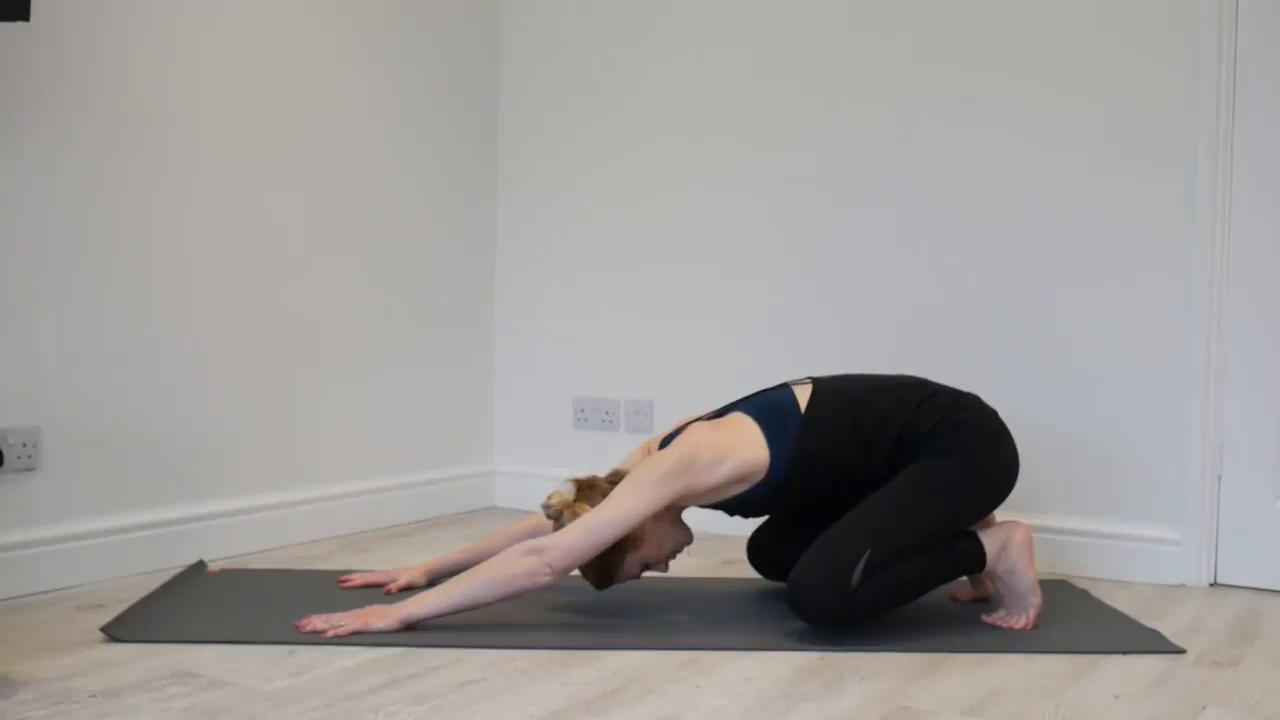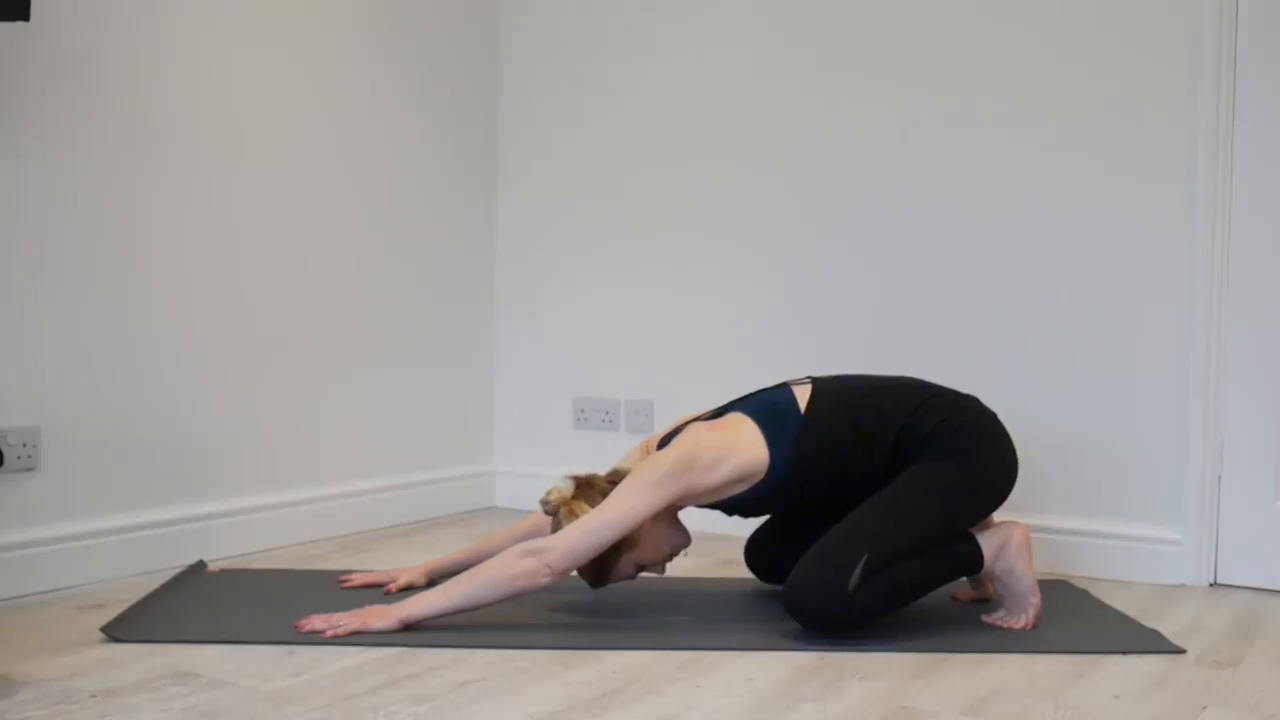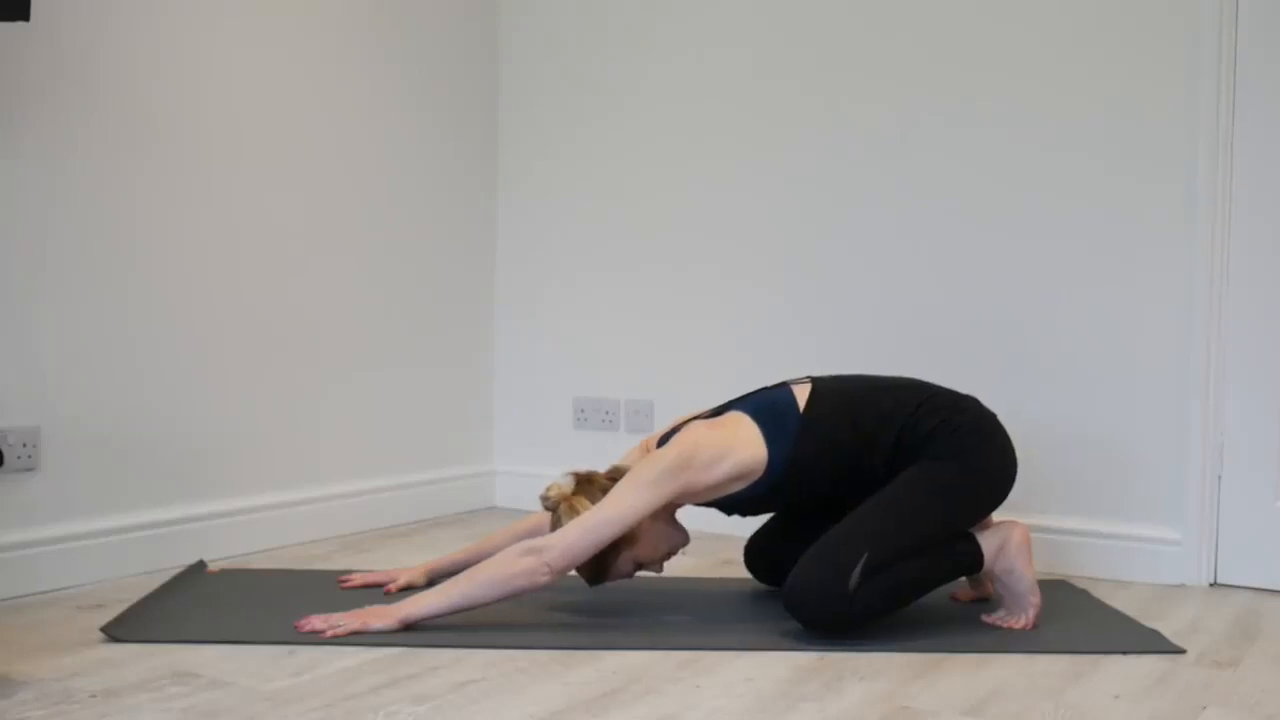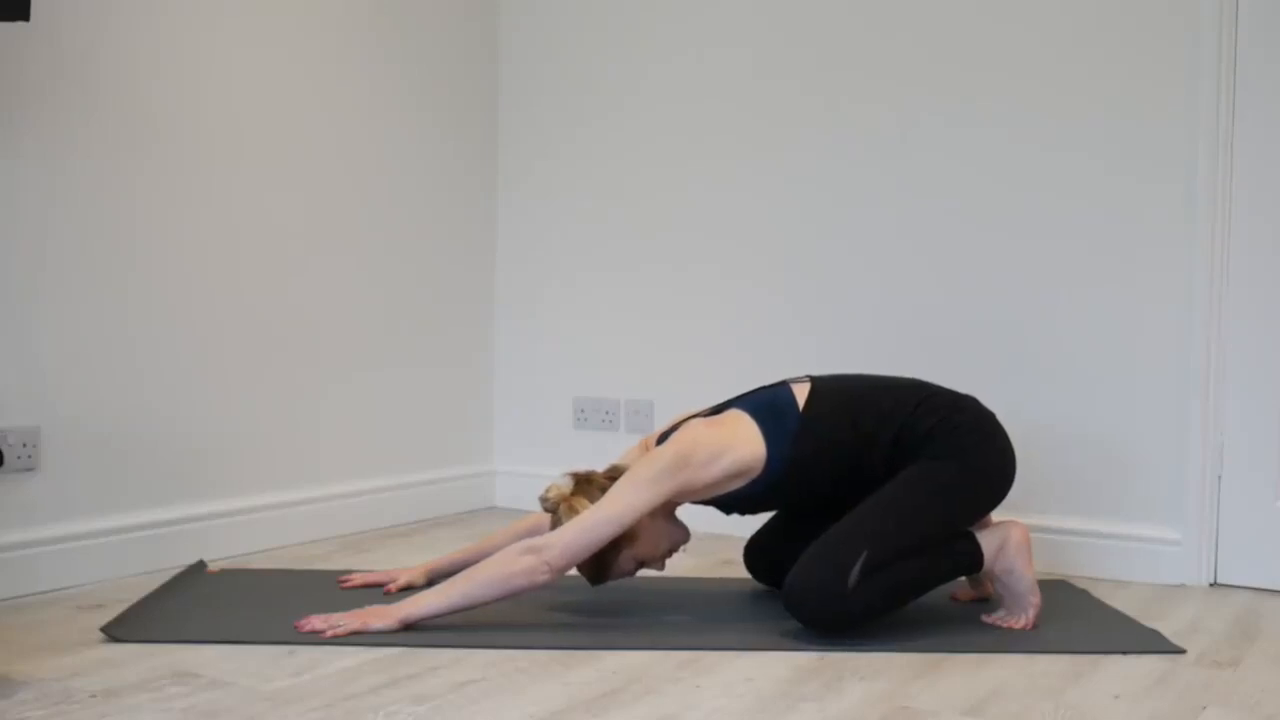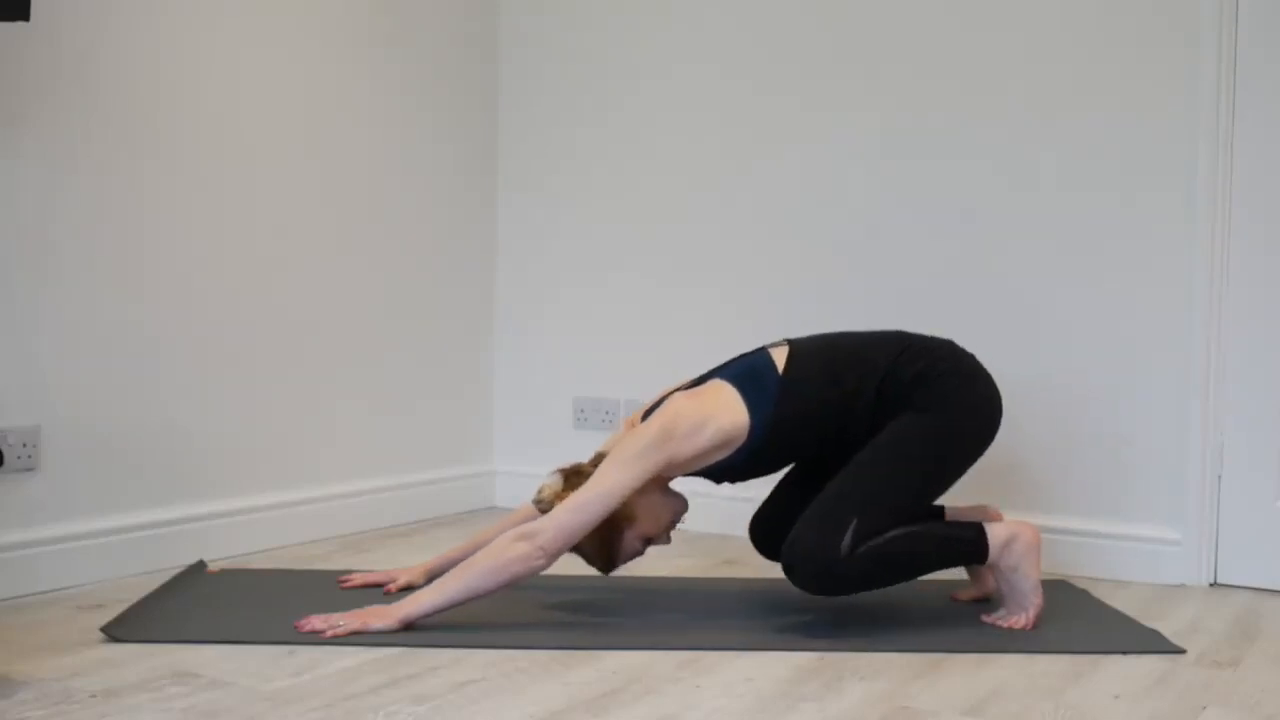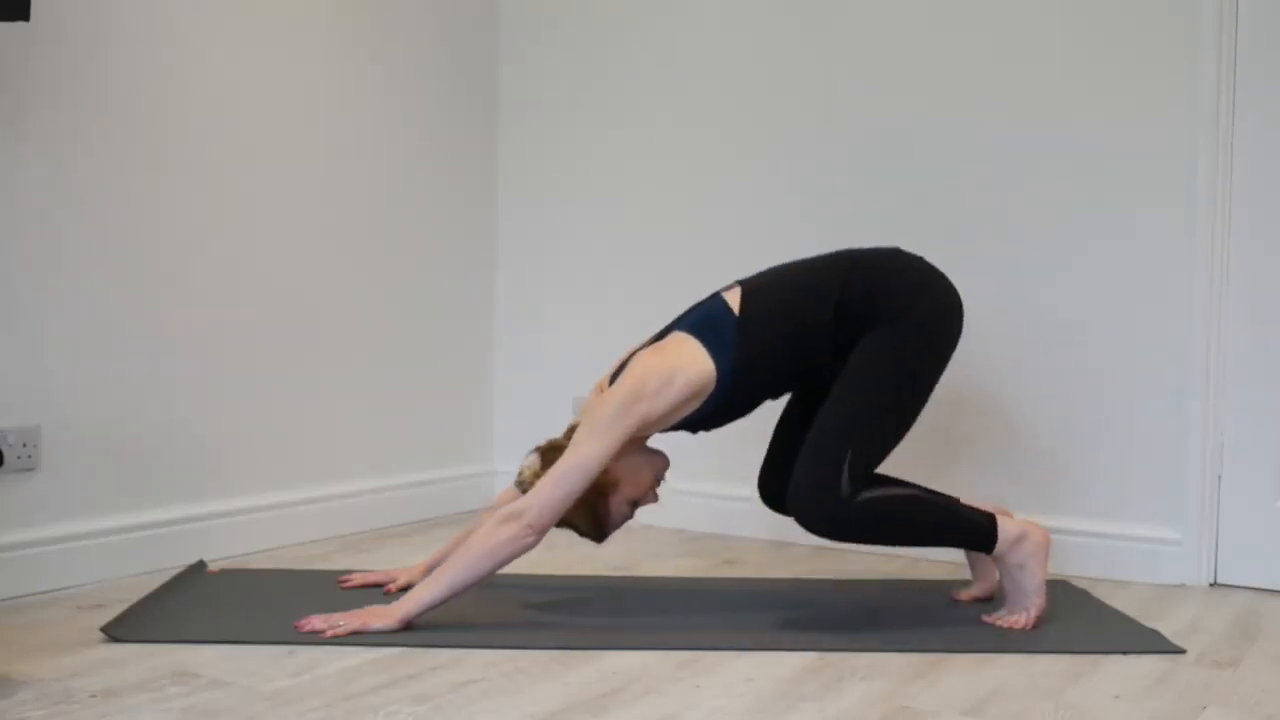
dt=0.5s
person 1, frame 1
left shoulder: (680, 468)
right shoulder: (661, 456)
left elbow: (541, 560)
right elbow: (549, 525)
left wrist: (402, 613)
right wrist: (429, 568)
left hip: (962, 441)
right hip: (906, 441)
left knee: (823, 593)
right knee: (774, 554)
left ankle: (991, 547)
right ankle: (960, 536)
person 1, frame 2
left shoulder: (680, 467)
right shoulder: (657, 456)
left elbow: (540, 561)
right elbow: (546, 524)
left wrist: (401, 614)
right wrist: (428, 569)
left hip: (961, 444)
right hip: (906, 444)
left knee: (819, 599)
right knee: (772, 557)
left ankle: (990, 547)
right ankle: (957, 533)
person 1, frame 3
left shoulder: (680, 467)
right shoulder: (660, 455)
left elbow: (542, 560)
right elbow: (548, 524)
left wrist: (403, 614)
right wrist: (429, 569)
left hip: (960, 446)
right hip: (903, 446)
left knee: (820, 598)
right knee: (771, 561)
left ankle: (990, 549)
right ankle: (954, 535)
person 1, frame 4
left shoulder: (680, 464)
right shoulder: (660, 453)
left elbow: (540, 558)
right elbow: (548, 523)
left wrist: (401, 614)
right wrist: (428, 569)
left hip: (958, 445)
right hip: (903, 444)
left knee: (819, 597)
right knee: (770, 561)
left ankle: (991, 547)
right ankle: (955, 533)
person 1, frame 5
left shoulder: (666, 440)
right shoulder: (649, 433)
left elbow: (537, 545)
right elbow: (540, 513)
left wrist: (403, 612)
right wrist: (426, 567)
left hip: (944, 393)
right hip: (892, 397)
left knee: (817, 560)
right knee: (776, 536)
left ankle: (1000, 542)
right ankle: (965, 524)
person 1, frame 6
left shoulder: (636, 400)
right shoulder: (624, 394)
left elbow: (523, 522)
right elbow: (524, 496)
left wrist: (402, 610)
right wrist: (422, 568)
left hip: (901, 305)
right hip: (861, 316)
left knee: (823, 502)
right knee: (784, 490)
left ankle: (1008, 537)
right ankle: (977, 521)
